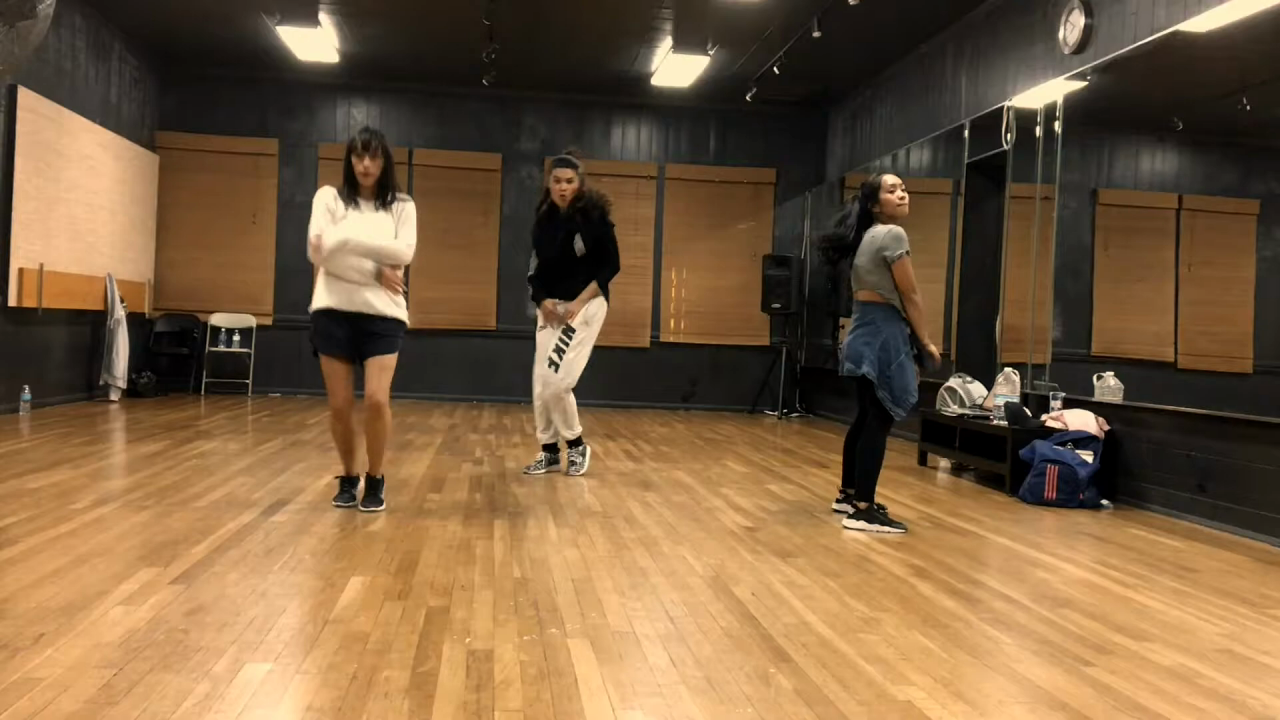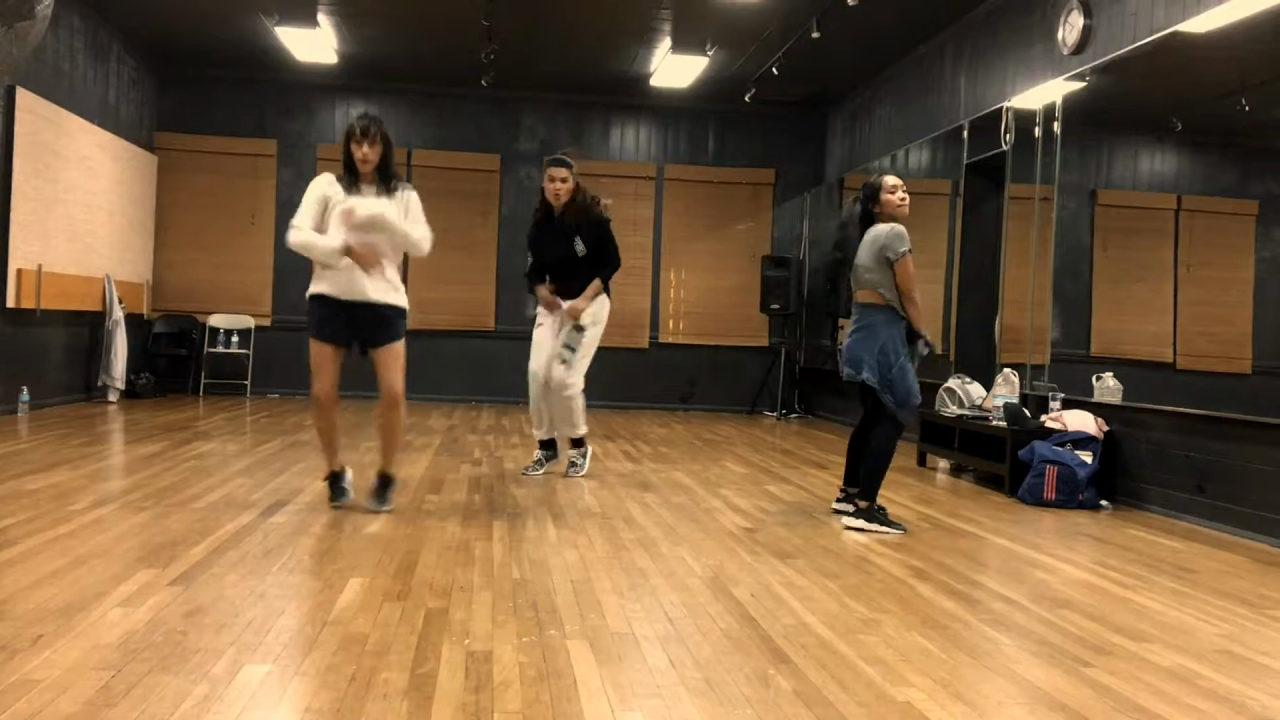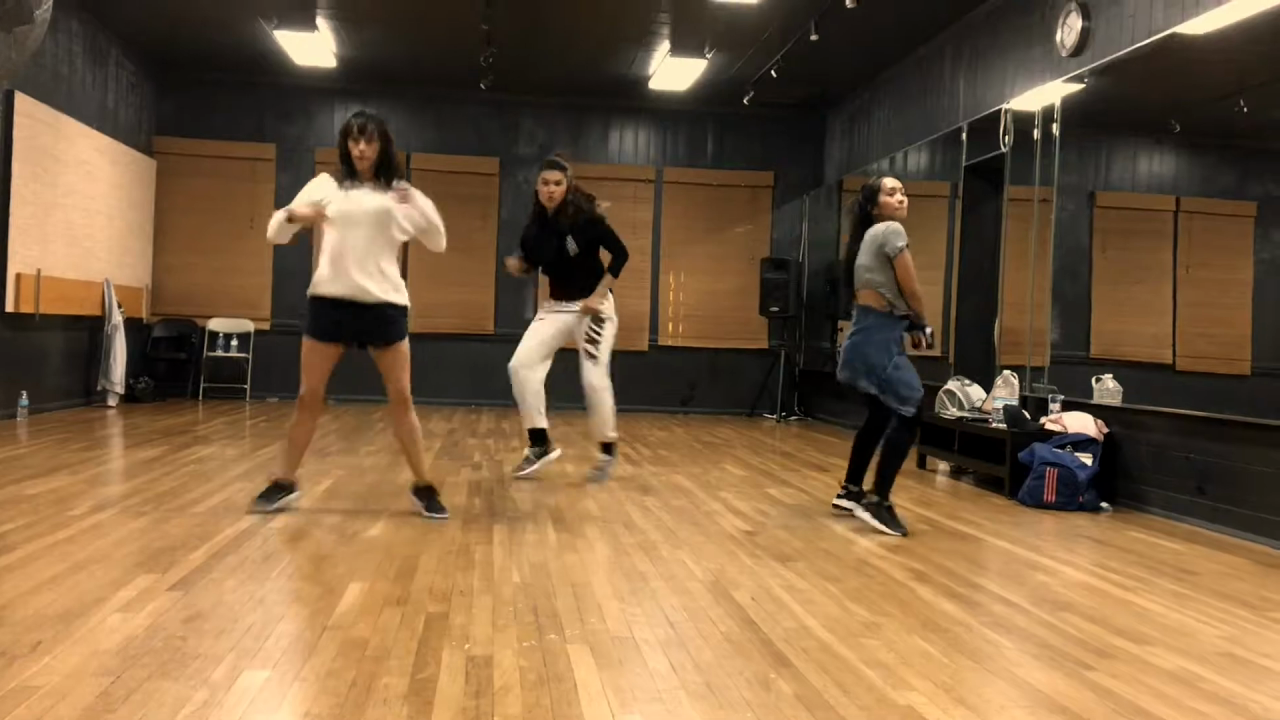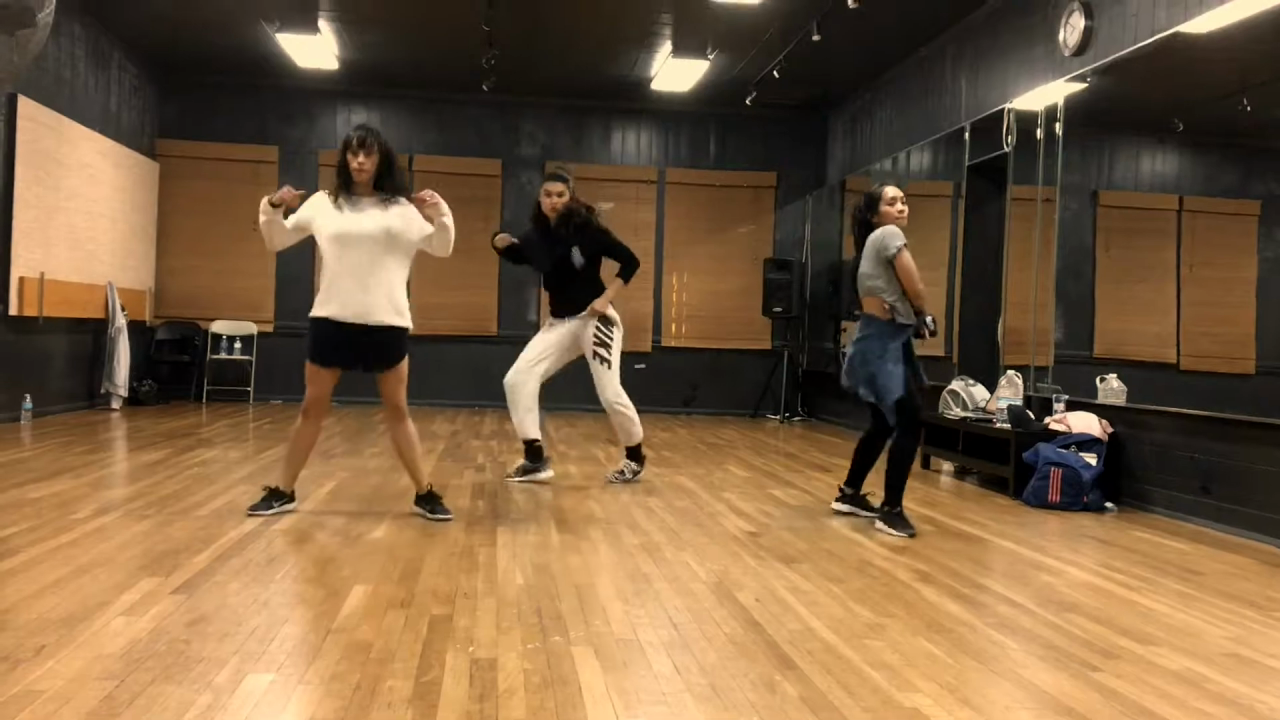
dt=0.1s
person 1, frame 1
left shoulder: (401, 206)
right shoulder: (329, 198)
left elbow: (402, 253)
right elbow: (319, 251)
left wrist: (341, 238)
right wrist: (375, 270)
left hip: (384, 315)
right hip: (333, 312)
left knee: (376, 399)
right knee: (341, 404)
left ankle: (375, 479)
right ankle: (350, 476)
person 1, frame 2
left shoulder: (402, 195)
right shoulder: (326, 185)
left elbow: (422, 245)
right elbow: (296, 237)
left wrist: (374, 216)
right wrist: (344, 248)
left hip: (384, 303)
right hip: (331, 300)
left knee: (392, 394)
right knee: (322, 395)
left ankle: (386, 477)
right ankle: (337, 473)
person 1, frame 3
left shoulder: (400, 193)
right shoulder: (325, 186)
left elbow: (437, 243)
right elbow: (275, 233)
left wrist: (424, 208)
right wrist: (294, 215)
left hip: (385, 303)
right hip: (330, 300)
left knee: (401, 399)
right knee: (309, 398)
left ankle: (423, 486)
right ankle: (284, 482)
person 1, frame 4
left shoulder: (401, 208)
right shoulder: (324, 204)
left elbow: (442, 249)
right elbow: (276, 241)
left wrist: (442, 216)
right wrist: (272, 207)
left hip: (385, 323)
right hip: (332, 320)
left knee: (397, 412)
right knee: (312, 409)
left ankle: (424, 493)
right ankle: (283, 492)
person 2, frame 1
left shoulder: (869, 236)
right shoulder: (892, 234)
right elbow: (909, 295)
left wrist: (913, 336)
right wrist: (926, 341)
left hip: (868, 328)
right hip: (882, 330)
left knee: (868, 417)
right knee: (879, 421)
left ankle: (849, 494)
right ankle: (863, 509)
person 2, frame 2
left shoulder: (871, 236)
right shoulder: (894, 233)
right elbow: (909, 294)
left wrist: (910, 333)
right wrist: (920, 334)
left hip: (868, 330)
right hip: (881, 332)
left knee: (872, 419)
right knee: (892, 420)
left ankle: (849, 493)
right ankle: (864, 508)
person 2, frame 3
left shoulder: (872, 239)
right shoulder: (889, 231)
right elbow: (912, 291)
left wrist: (913, 324)
right wrist: (921, 322)
left hip: (878, 333)
right hip: (879, 334)
left knee: (881, 418)
right knee: (908, 418)
left ankle: (851, 490)
right ankle: (878, 502)
person 2, frame 4
left shoulder: (876, 245)
right shoulder: (888, 236)
right elbow: (916, 291)
left wrist: (916, 322)
right wrist: (925, 318)
left hip: (889, 340)
right hip: (883, 342)
left knee: (885, 424)
right knee: (910, 423)
left ankle: (849, 494)
right ankle: (891, 508)
person 3, frame 1
left shoulder: (594, 216)
right shoulder: (544, 221)
left elbow: (611, 265)
right elbow: (536, 270)
left wrist: (580, 301)
right wrist: (540, 299)
left hip: (586, 305)
right hip: (552, 307)
left knee: (556, 381)
right knee: (542, 384)
left ankle: (577, 446)
right ankle: (549, 451)
person 3, frame 2
left shoulder: (591, 218)
right shoulder: (541, 223)
left elbow: (612, 262)
right elbow: (534, 267)
left wrist: (584, 300)
right wrist: (539, 289)
left hip: (590, 304)
right hip: (553, 306)
left knee: (565, 379)
right knee: (537, 374)
left ankle: (579, 447)
right ankle: (546, 448)
person 3, frame 3
left shoulder: (585, 216)
right shoulder: (537, 224)
left elbow: (620, 253)
right elbow: (532, 259)
left wrist: (600, 292)
right wrist: (518, 263)
left hip: (591, 309)
right hip: (556, 307)
left knee: (594, 382)
right knee: (521, 365)
left ankle: (607, 452)
right ankle: (540, 443)
person 3, frame 4
left shoulder: (587, 228)
right shoulder: (536, 235)
left elbow: (630, 262)
right elbow: (518, 255)
left wrist: (607, 298)
right wrist: (502, 243)
left hip: (596, 318)
right hip: (559, 322)
left knee: (610, 393)
right knee: (517, 379)
left ankle: (635, 457)
right ankle: (535, 459)
